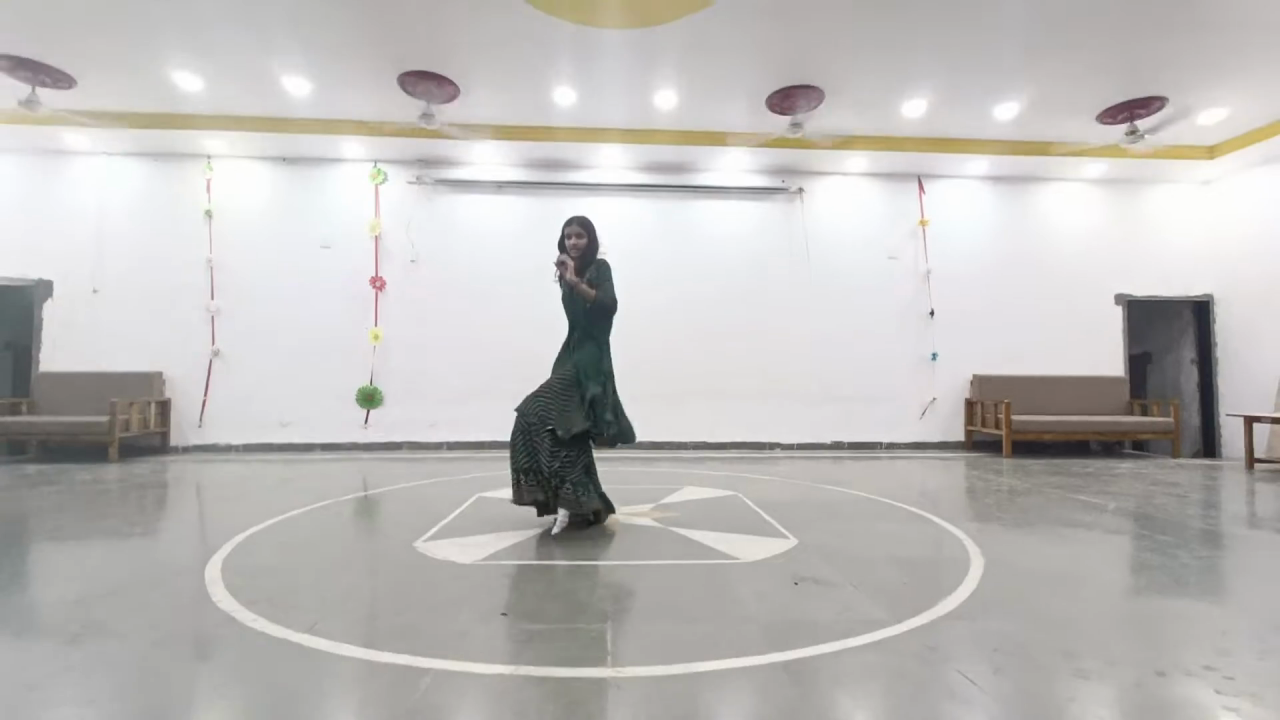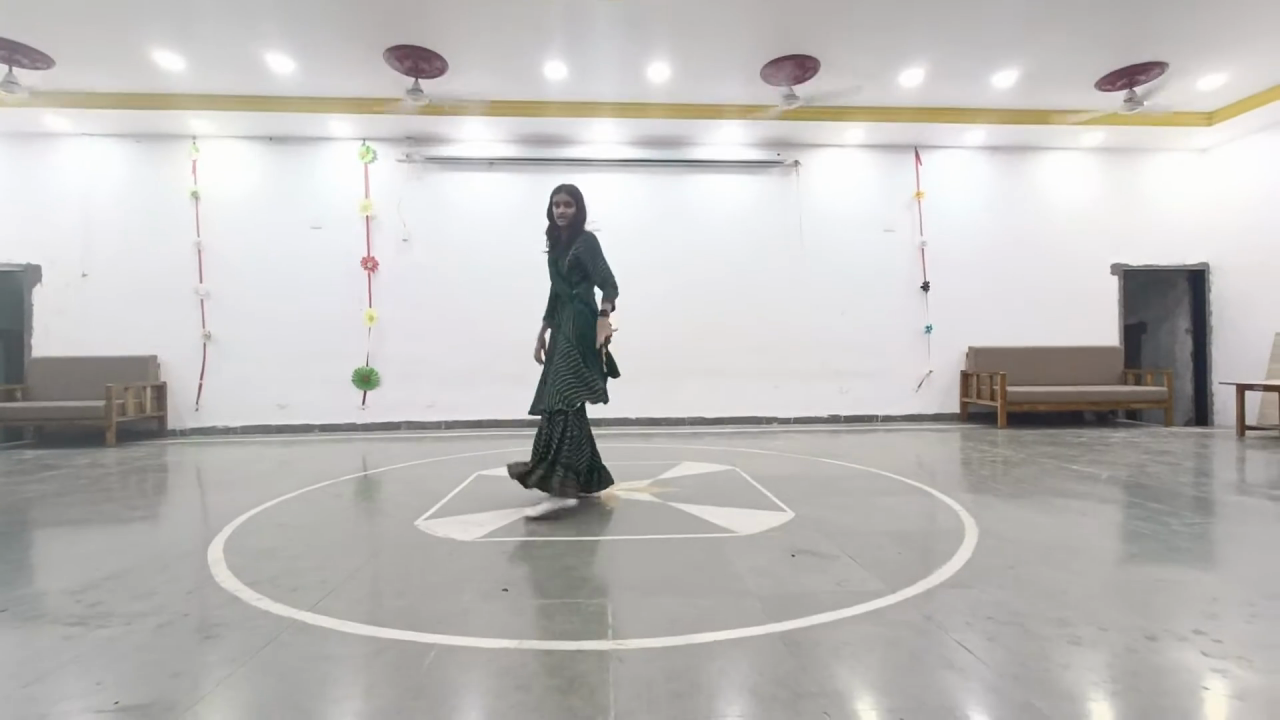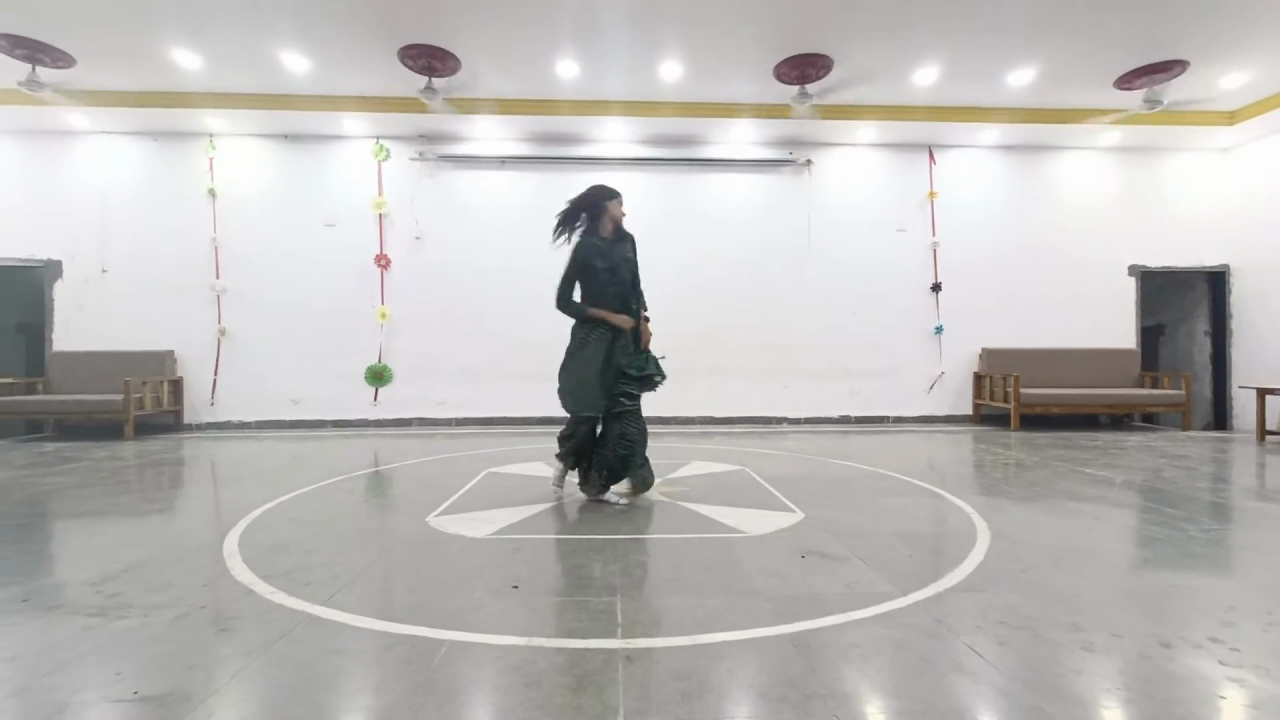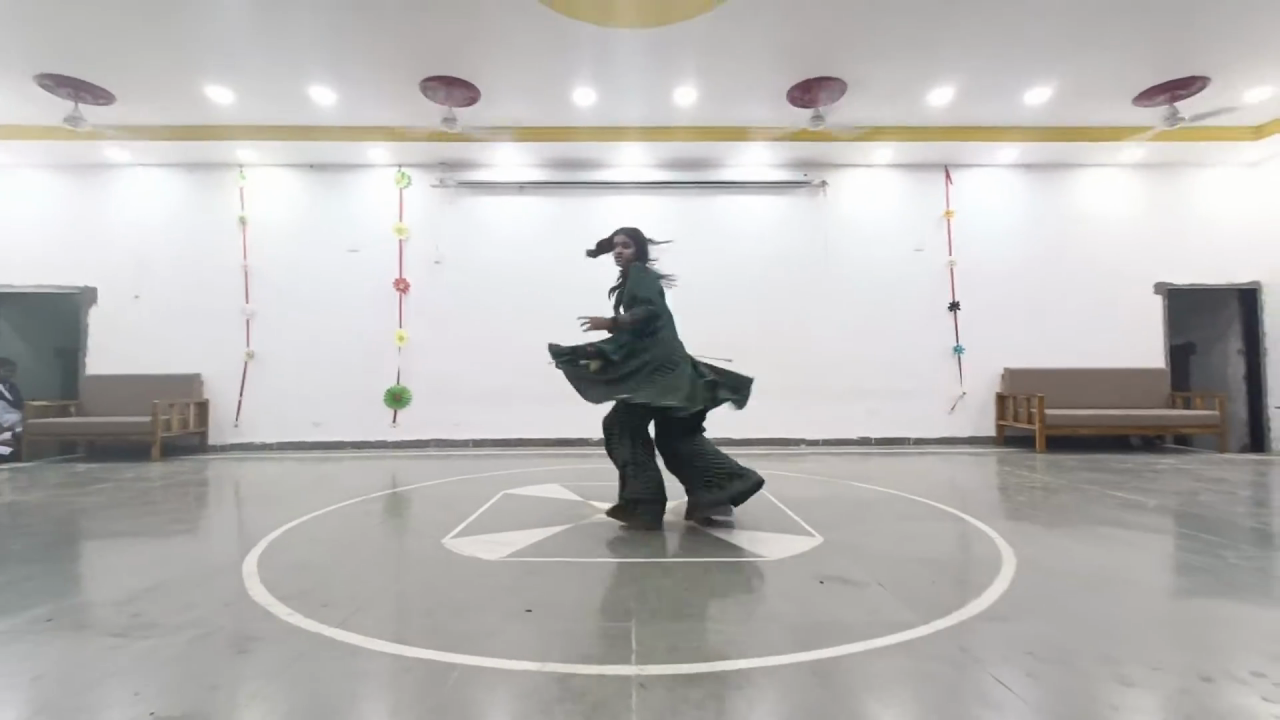
dt=0.5s
person 1, frame 1
left shoulder: (599, 268)
right shoulder: (567, 275)
left elbow: (609, 305)
left wrist: (577, 284)
left hip: (590, 359)
right hip: (571, 357)
left knee: (536, 417)
right knee: (568, 430)
left ankle: (568, 500)
right ankle: (582, 505)
person 1, frame 2
left shoulder: (585, 240)
right shoulder: (556, 244)
left elbow: (608, 284)
left wrist: (605, 317)
right wrist: (542, 332)
left hip: (579, 329)
right hip: (560, 328)
left knee: (563, 402)
right knee: (560, 404)
left ankle: (561, 490)
right ankle: (583, 480)
person 1, frame 3
left shoulder: (627, 242)
right shoulder: (585, 247)
right elbow: (564, 301)
left wrist: (643, 321)
right wrist: (610, 316)
left hip: (624, 337)
right hip: (593, 338)
left knee: (626, 409)
right knee: (588, 408)
left ankle: (599, 482)
right ankle: (566, 460)
person 1, frame 4
left shoulder: (639, 272)
right shoulder: (634, 281)
left elbow: (652, 310)
left wrist: (611, 322)
left hip: (655, 361)
right hip: (666, 362)
left knee: (624, 428)
right knee: (678, 436)
left ankle: (643, 509)
right ankle: (711, 501)
